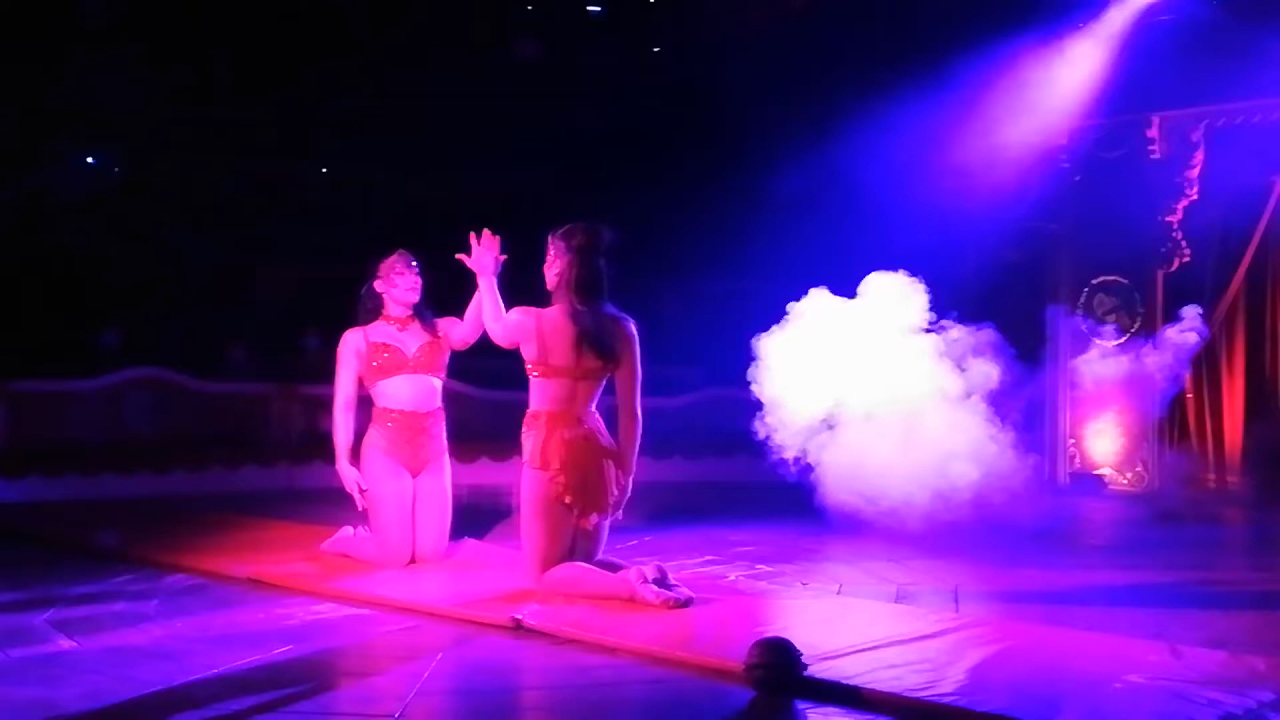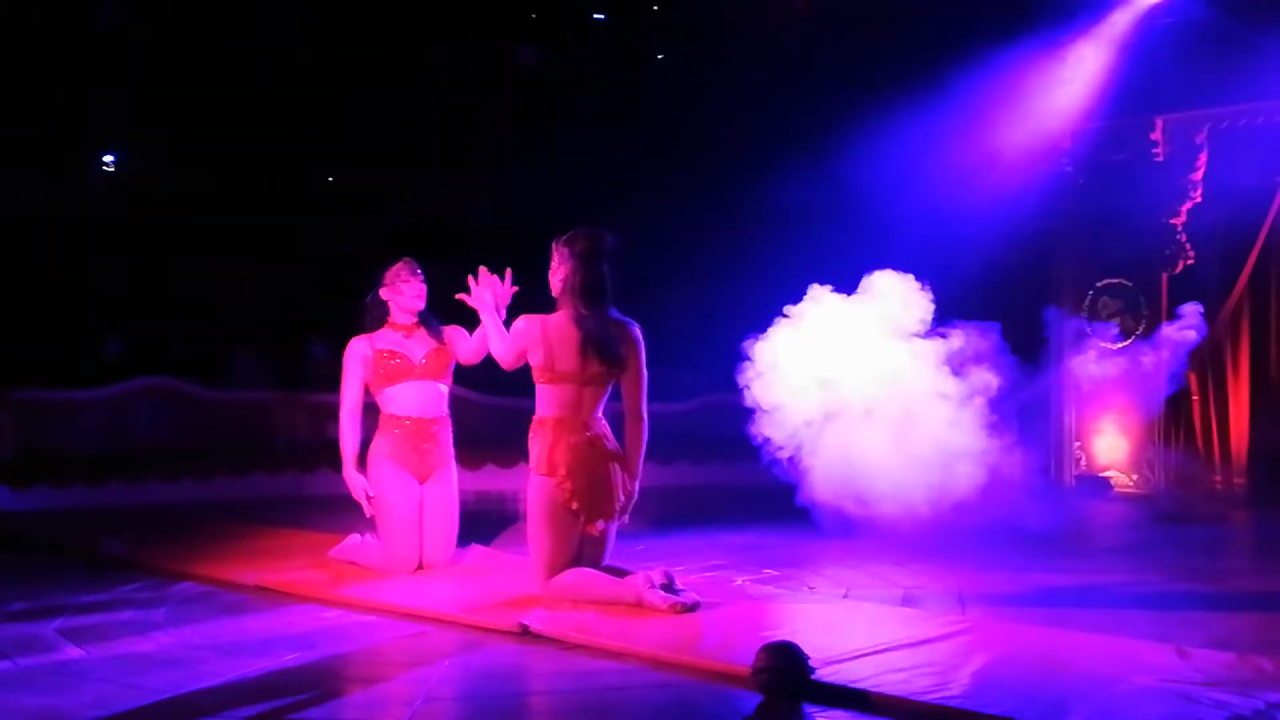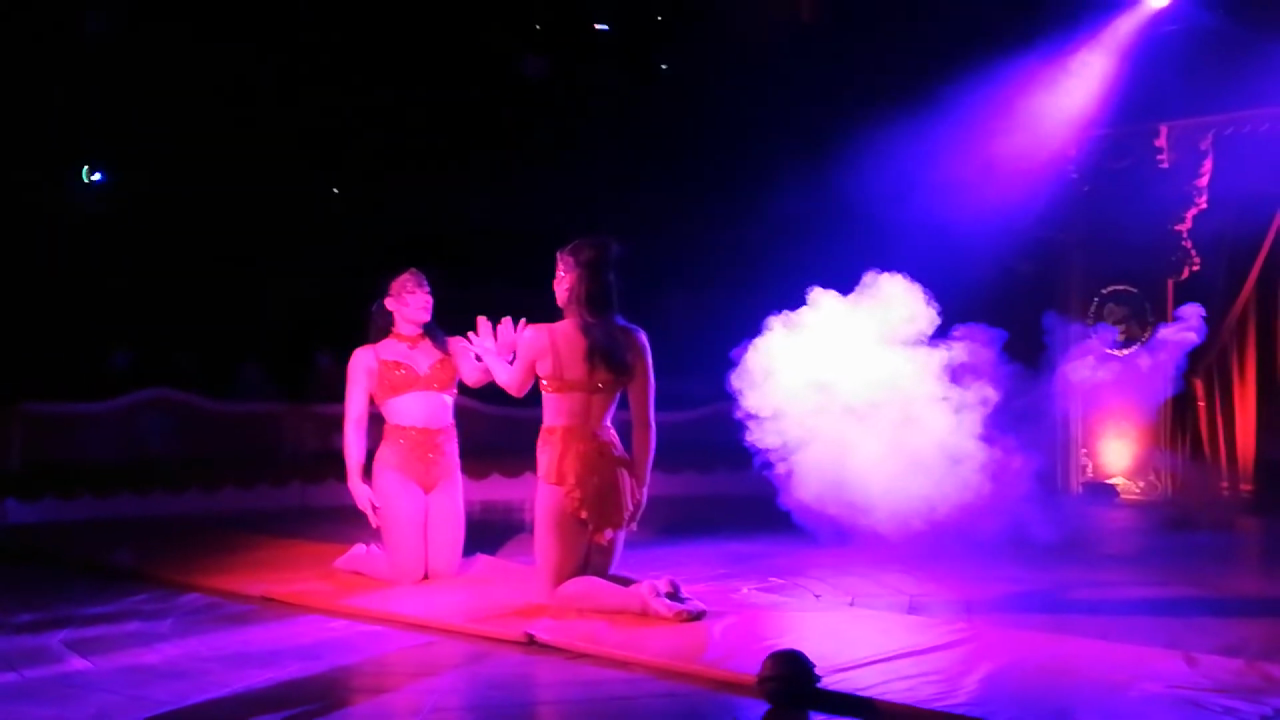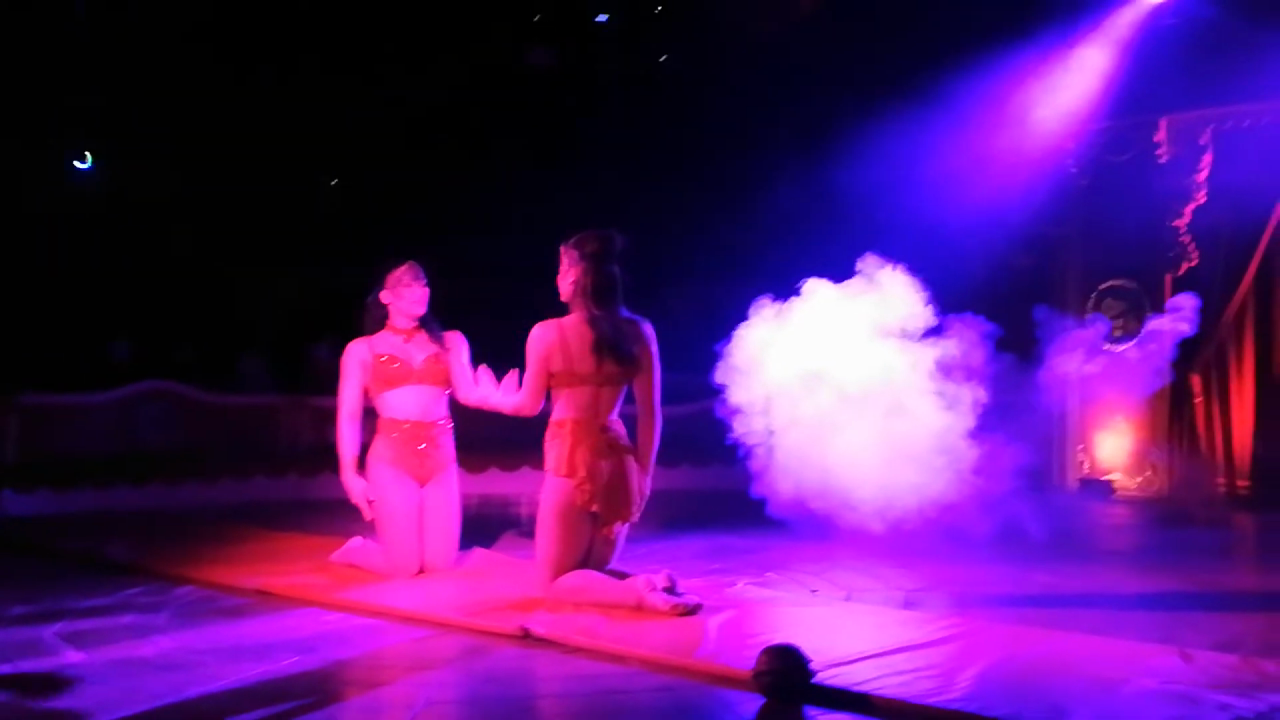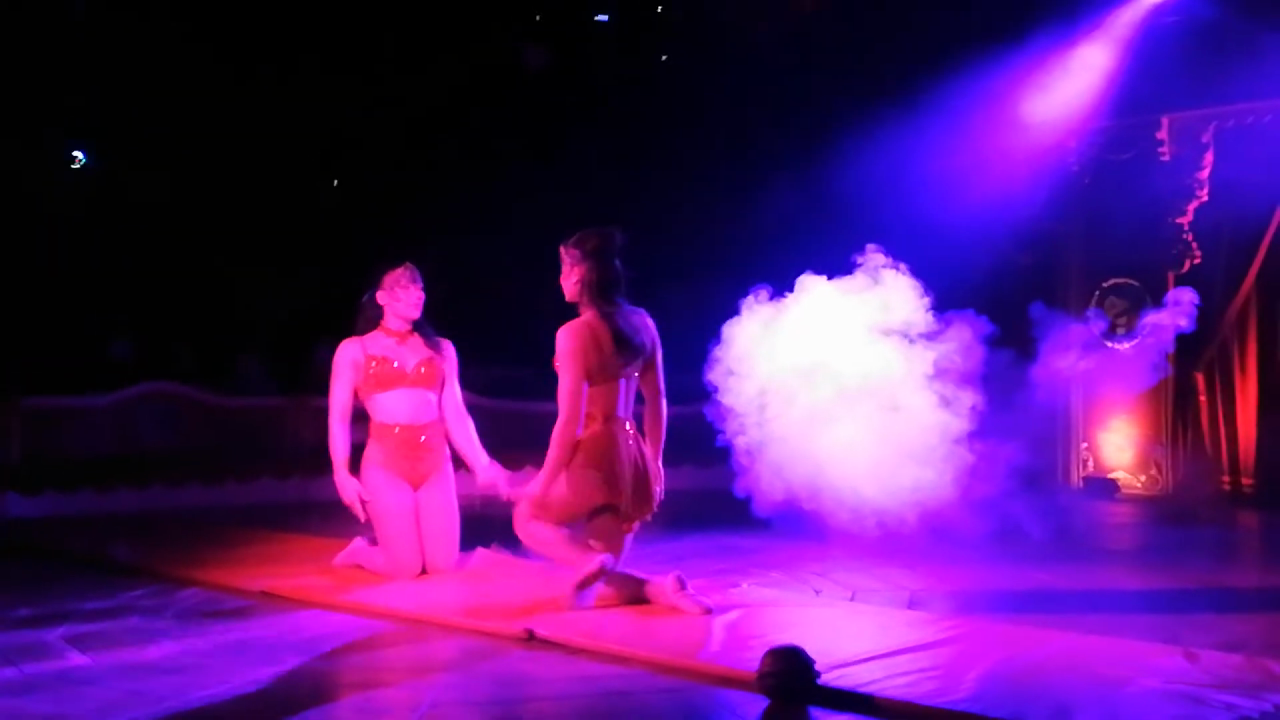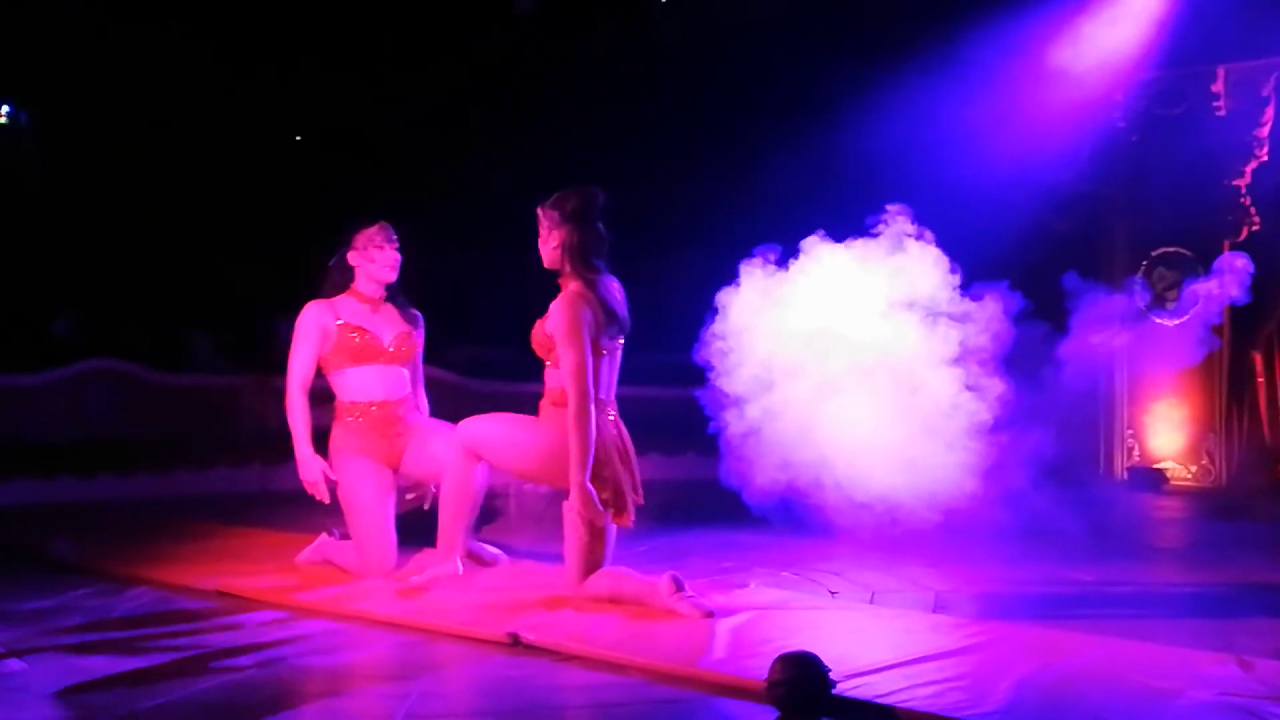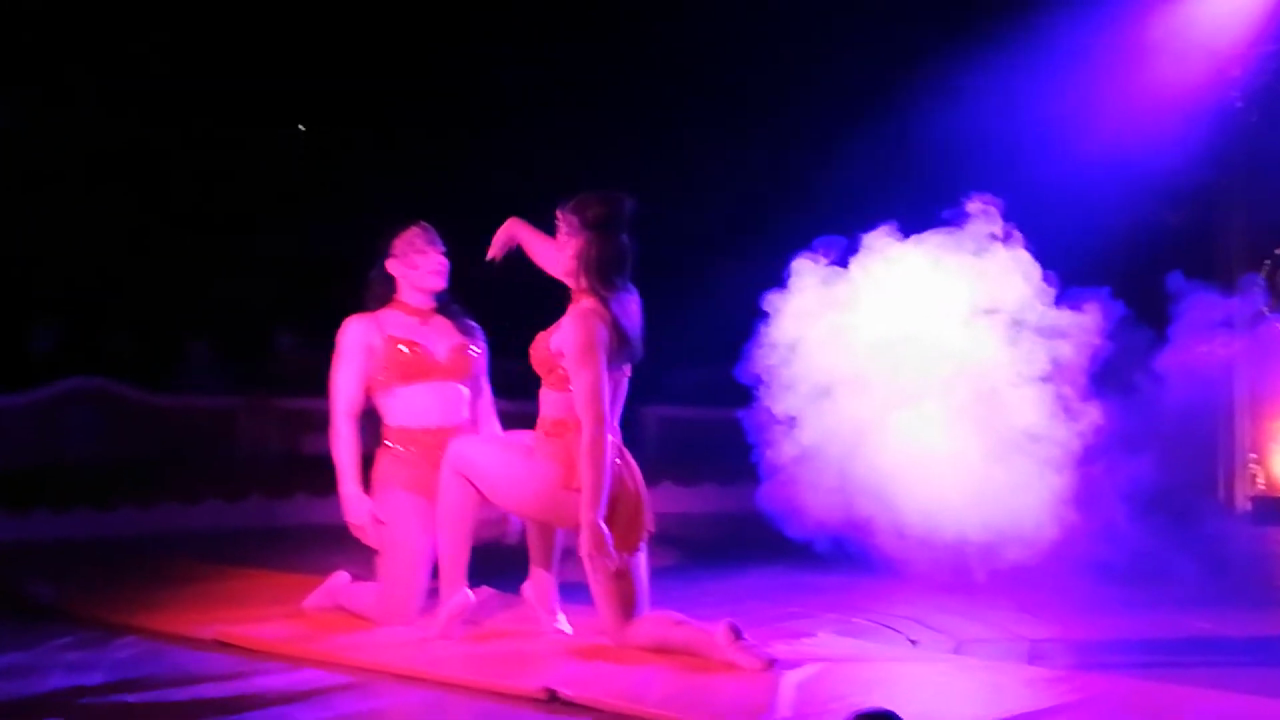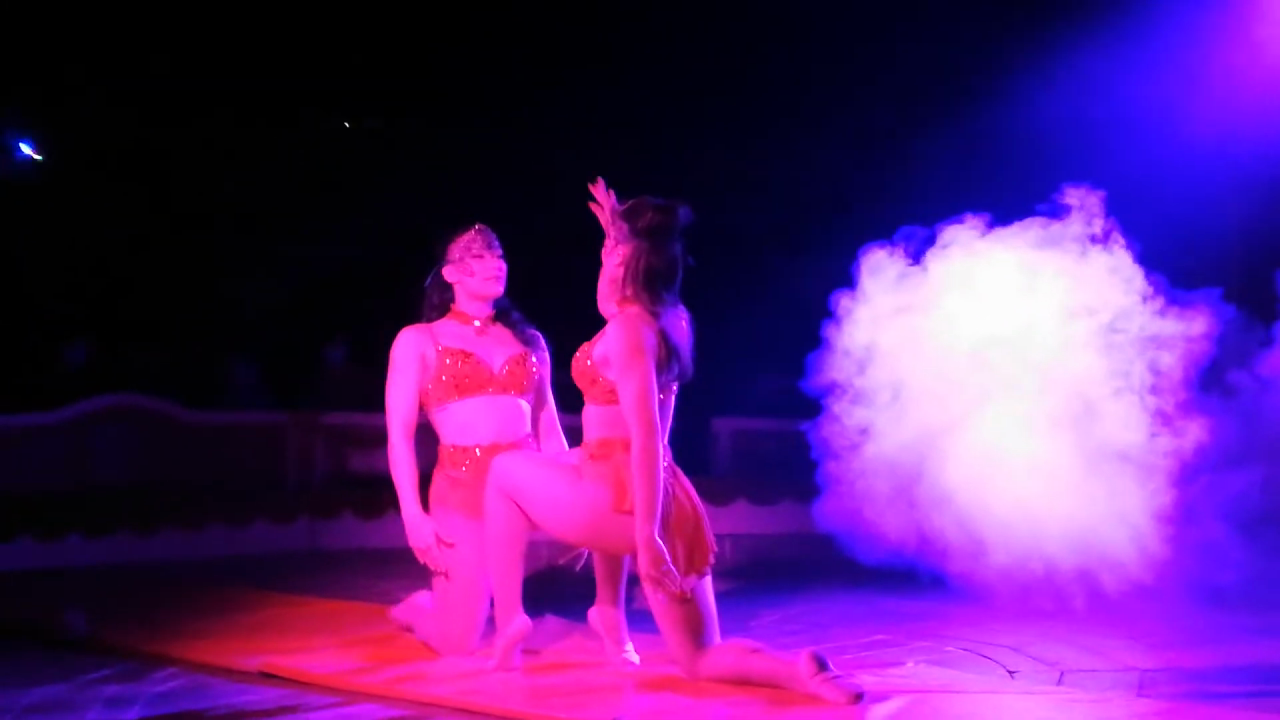
dt=0.4s
person 1, frame 1
left shoulder: (527, 321)
right shoulder: (620, 328)
left elbow: (498, 332)
right elbow: (631, 413)
left wrist: (486, 277)
right wrist: (625, 473)
left hip: (549, 452)
right hip: (596, 452)
left knee: (546, 572)
right knee: (583, 562)
left ankle: (629, 586)
right ankle: (643, 575)
person 1, frame 2
left shoulder: (531, 328)
right shoulder: (626, 333)
left elbow: (507, 358)
right elbow: (637, 417)
left wrist: (490, 314)
right wrist: (631, 477)
left hip: (555, 458)
right hip: (603, 457)
left knee: (553, 579)
right knee: (590, 568)
left ankle: (636, 591)
right ankle: (650, 580)
person 1, frame 3
left shoulder: (538, 337)
right shoulder: (632, 340)
left elbow: (515, 386)
right elbow: (645, 424)
left wrist: (490, 353)
right wrist: (639, 484)
left hip: (564, 468)
right hip: (612, 467)
left knee: (559, 588)
right knee: (596, 577)
left ankle: (642, 599)
right ankle: (656, 589)
person 1, frame 4
left shoulder: (548, 334)
right shoulder: (639, 332)
left elbow: (529, 405)
right elbow: (651, 415)
left wrist: (495, 395)
right wrist: (642, 474)
left hip: (571, 463)
right hip: (618, 462)
left knee: (557, 581)
right knee: (592, 571)
left ankle: (640, 593)
right ankle: (654, 584)
person 1, frame 5
left shoulder: (574, 335)
right shoulder: (642, 323)
left elbow: (571, 421)
right elbow: (658, 404)
left wrist: (543, 485)
right wrist: (652, 463)
left hip: (594, 457)
right hip: (631, 460)
left knee: (529, 518)
right knee: (604, 580)
left ankle: (594, 565)
right ankle: (662, 589)
person 1, frame 6
left shoulder: (568, 305)
right shoulder: (610, 289)
left elbow: (580, 398)
left wrist: (579, 478)
left hip: (567, 443)
right hip: (607, 444)
left knee: (469, 435)
right knee: (585, 580)
left ankle: (449, 556)
right ankle: (660, 591)
person 1, frame 7
left shoulder: (582, 321)
right shoulder: (623, 301)
left elbow: (595, 425)
right elbow: (563, 263)
left wrist: (590, 517)
right wrist: (522, 231)
left hip: (569, 479)
right hip: (614, 482)
left knee: (461, 454)
right knee: (629, 629)
left ankle: (453, 592)
right ankle: (717, 641)
person 1, frame 8
left shoulder: (630, 329)
right shoulder: (671, 317)
left elbow: (645, 438)
right elbow: (608, 304)
left wrist: (646, 536)
right wrist: (615, 226)
left hip: (622, 501)
right hip: (666, 506)
left knee: (505, 471)
right knee: (701, 660)
left ankle: (509, 622)
right ankle: (800, 673)
person 2, frame 1
left shoulder: (440, 329)
right shoulder: (357, 338)
left elbow: (467, 335)
right elbow: (343, 405)
right wrist: (343, 462)
left hip: (432, 448)
right hip: (385, 447)
left knee: (430, 553)
right knee: (394, 556)
left ankle: (373, 532)
right ankle: (347, 539)
person 2, frame 2
left shoulder: (449, 336)
right shoulder: (364, 346)
left elbow: (472, 353)
right elbow: (350, 413)
left wrist: (493, 314)
right wrist: (350, 469)
left hip: (440, 455)
right hip: (392, 454)
left knee: (438, 560)
right knee: (402, 562)
left ankle: (385, 539)
right ankle: (356, 546)
person 2, frame 3
left shoulder: (454, 347)
right shoulder: (368, 357)
left elbow: (475, 377)
right elbow: (355, 423)
right wrist: (355, 480)
left hip: (446, 464)
right hip: (397, 464)
left knee: (445, 570)
right knee: (408, 572)
left ankle: (393, 550)
right ankle: (361, 557)
person 2, frame 4
left shoulder: (449, 342)
right shoulder: (362, 349)
left elbow: (466, 389)
right elbow: (348, 416)
right wrist: (349, 472)
left hip: (439, 457)
right hip: (391, 457)
left knee: (439, 564)
right knee: (403, 566)
left ankle: (382, 545)
right ankle: (356, 551)
person 2, frame 5
left shoulder: (441, 349)
right shoulder: (354, 350)
left elbow: (456, 414)
right elbow: (339, 418)
left wrist: (481, 463)
right wrist: (342, 473)
left hip: (435, 460)
right hip: (385, 462)
left knee: (444, 564)
right knee: (407, 568)
left ankle: (405, 541)
right ankle: (360, 552)
person 2, frame 6
left shoulder: (411, 319)
right shoulder: (320, 314)
right elbow: (296, 390)
left wrist: (424, 464)
right wrist: (305, 454)
left hip: (410, 432)
right hip: (356, 439)
right knee: (378, 565)
right ankle: (328, 547)
person 2, frame 7
left shoulder: (468, 332)
right shoulder: (363, 331)
left elbow: (484, 415)
right elbow: (343, 419)
right wrist: (351, 492)
right hip: (406, 470)
right knee: (399, 613)
right ankle: (339, 590)
person 2, frame 8
left shoulder: (529, 341)
left elbow: (549, 429)
right elbow: (399, 436)
right wrist: (413, 514)
right hip: (462, 489)
right ankle: (423, 608)
